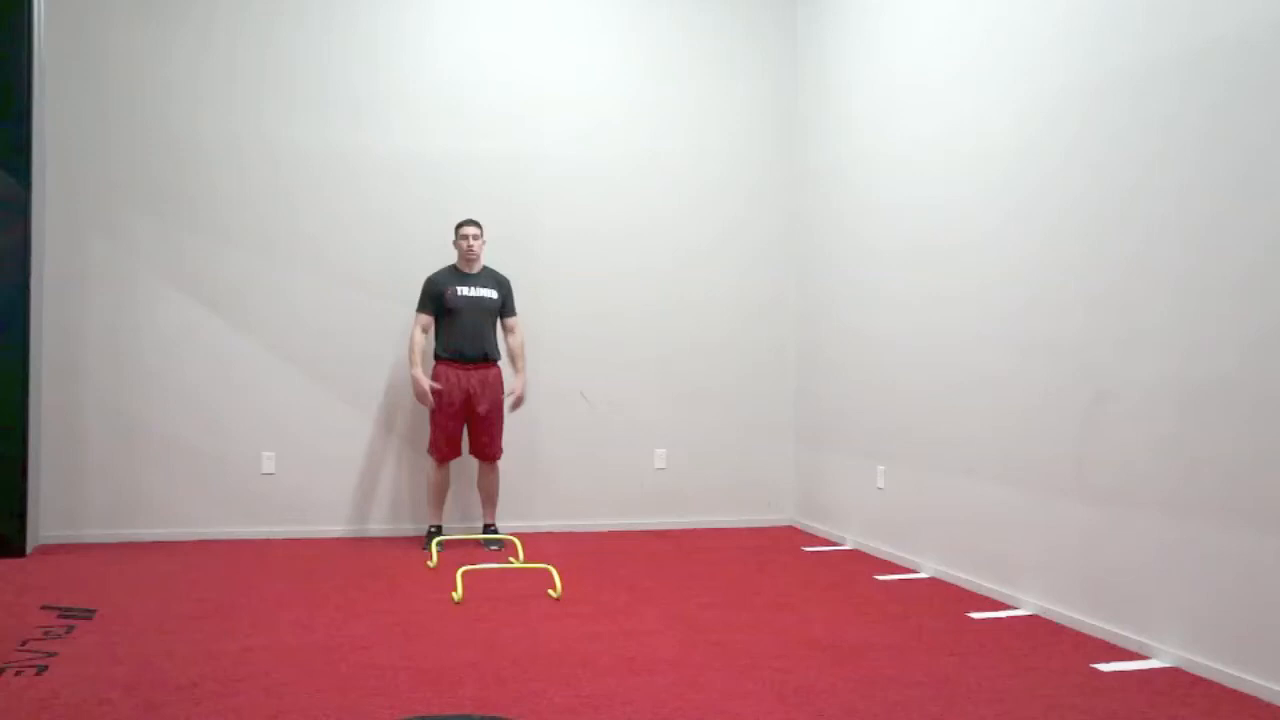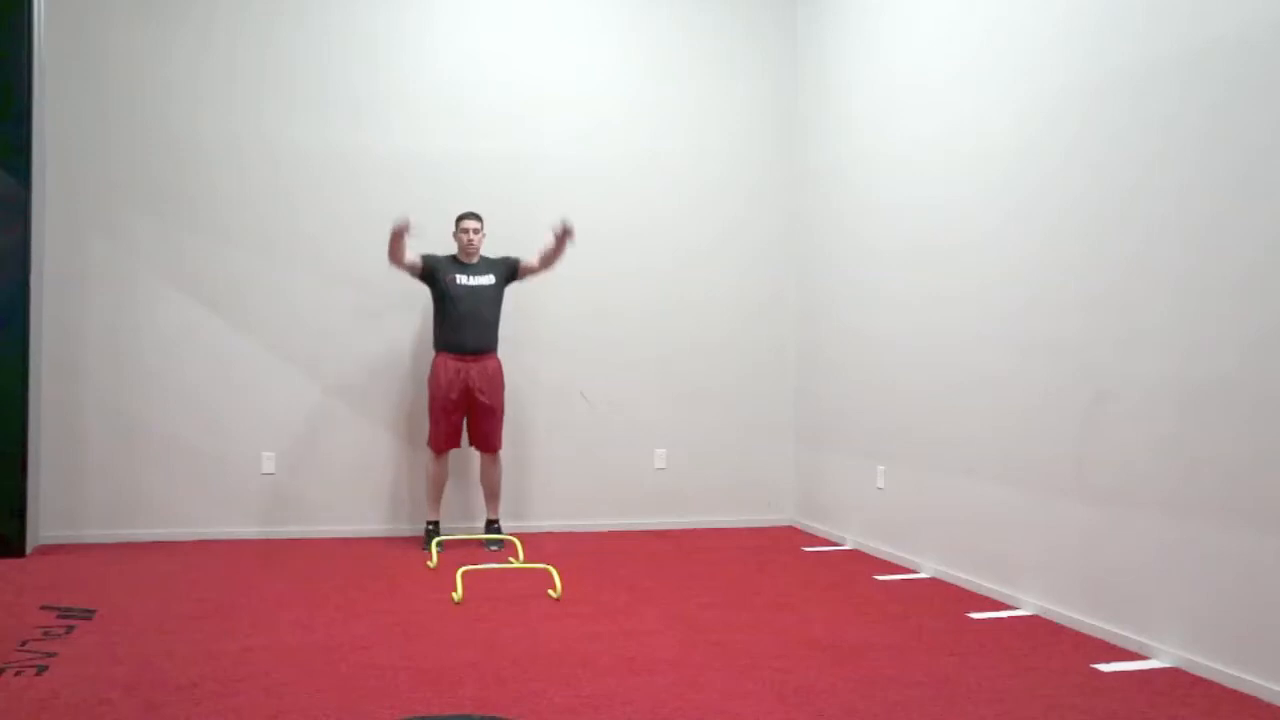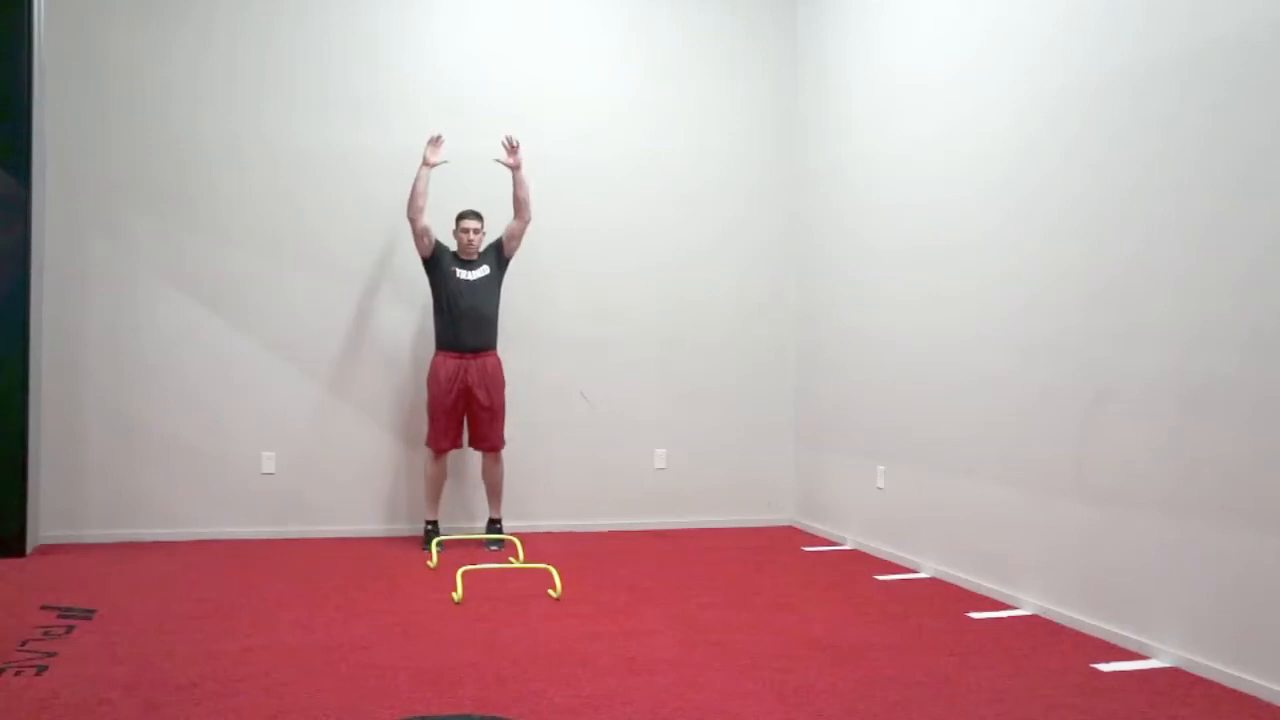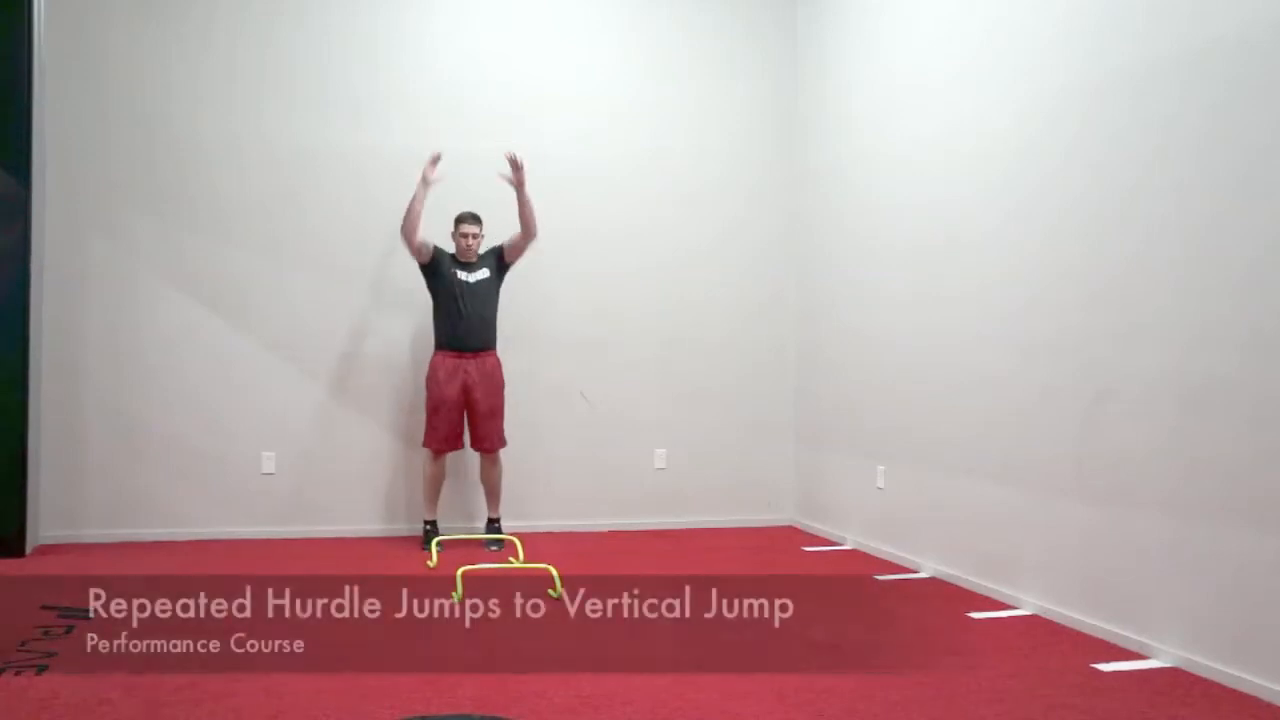
dt=0.3s
person 1, frame 1
left shoulder: (499, 282)
right shoulder: (437, 281)
left elbow: (513, 332)
right elbow: (420, 330)
left wrist: (520, 377)
right wrist: (417, 373)
left hip: (488, 376)
right hip: (447, 376)
left knee: (489, 456)
right knee: (441, 456)
left ankle: (490, 527)
right ankle: (434, 528)
person 1, frame 2
left shoulder: (499, 267)
right shoulder: (438, 267)
left elbow: (540, 263)
right elbow: (400, 260)
left wrist: (559, 244)
right wrist: (397, 238)
left hip: (487, 367)
right hip: (447, 366)
left knee: (490, 450)
right knee: (440, 449)
left ankle: (493, 522)
right ankle: (432, 524)
person 1, frame 3
left shoulder: (496, 259)
right shoulder: (439, 260)
left elbow: (522, 218)
right elbow: (416, 218)
left wrist: (517, 170)
right wrist: (426, 168)
left hip: (486, 365)
right hip: (446, 365)
left knee: (492, 449)
right knee: (439, 449)
left ankle: (495, 523)
right ankle: (431, 524)
person 1, frame 4
left shoulder: (495, 262)
right shoulder: (438, 264)
left elbow: (529, 234)
right elbow: (408, 234)
left wrist: (520, 187)
right wrist: (424, 185)
left hip: (486, 366)
right hip: (446, 366)
left knee: (490, 450)
right knee: (437, 450)
left ankle: (494, 523)
right ankle: (430, 524)
